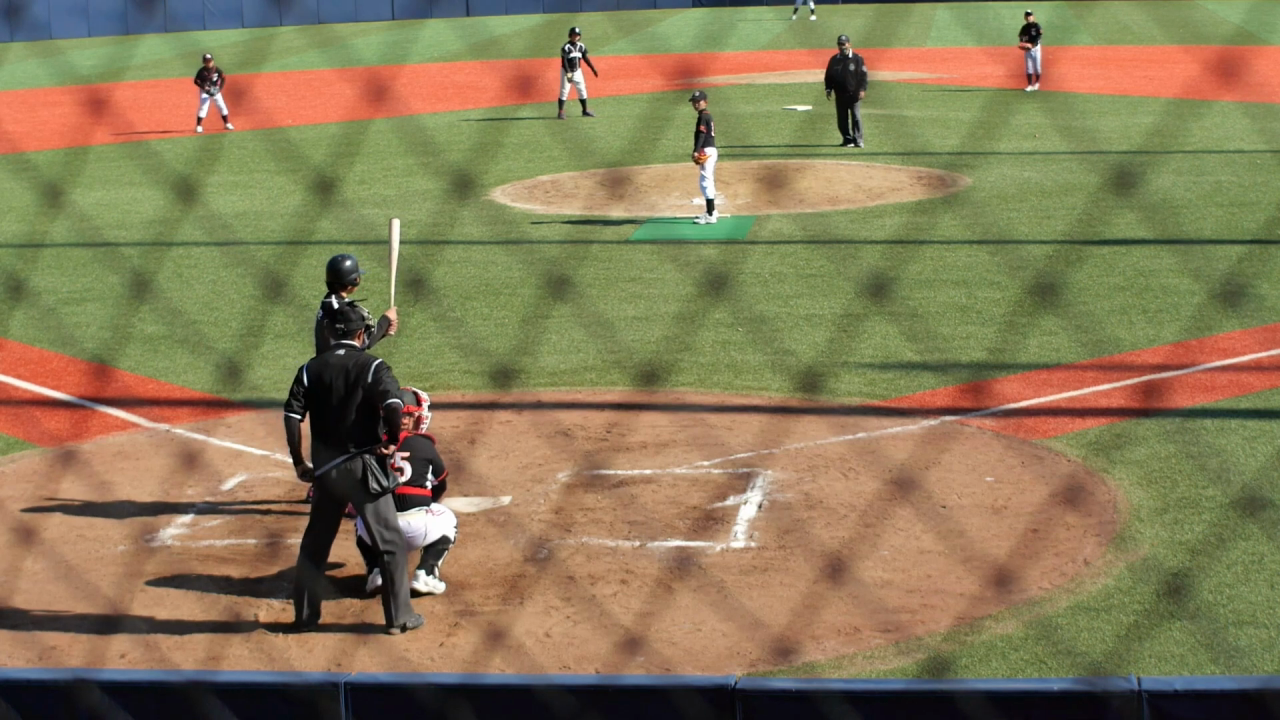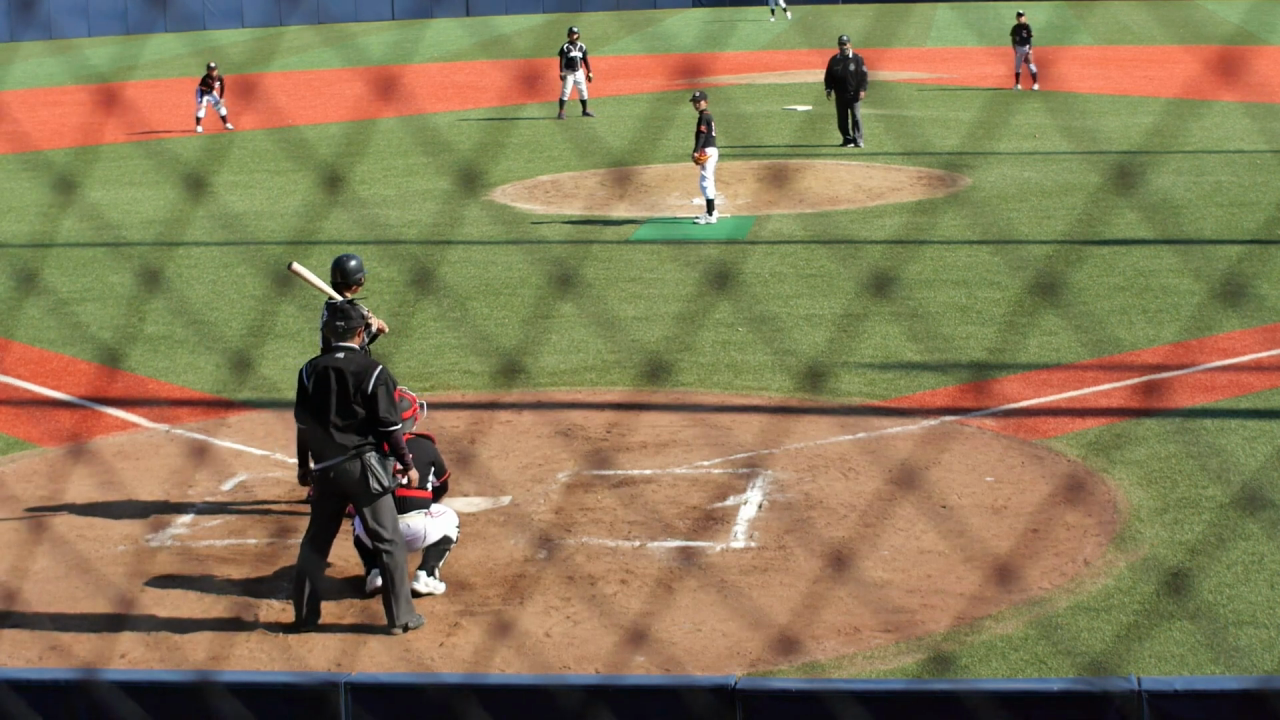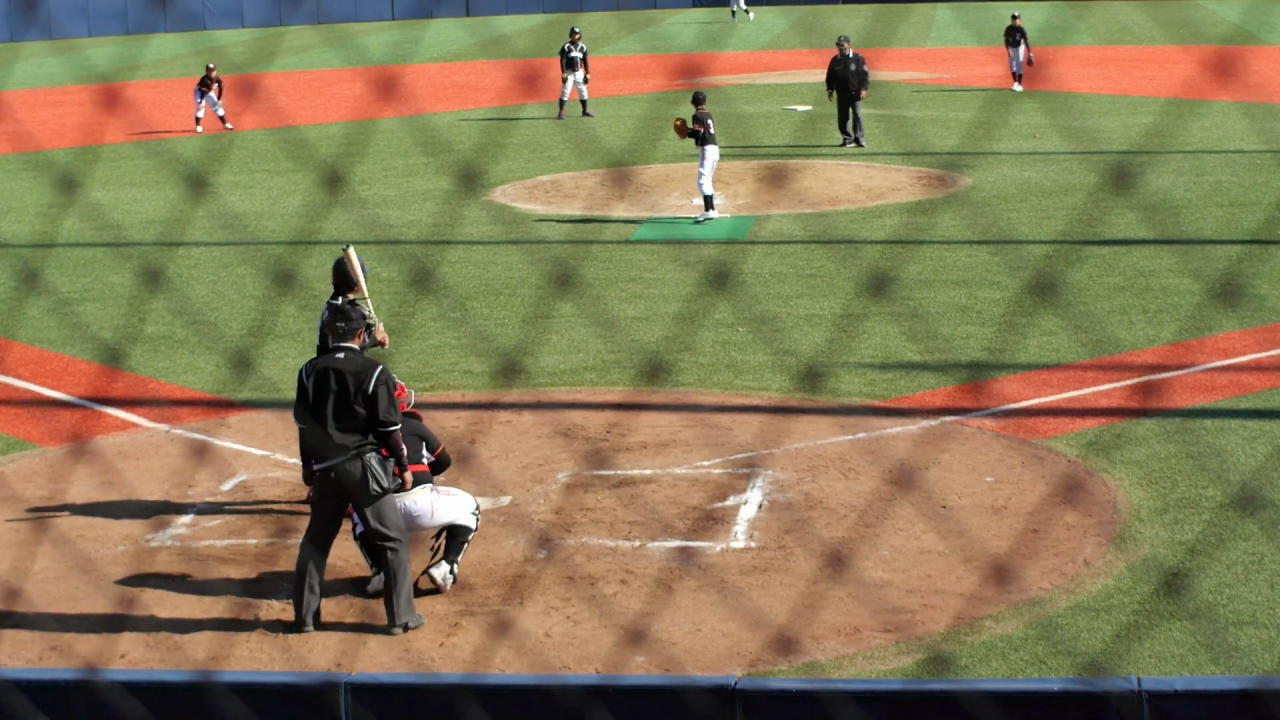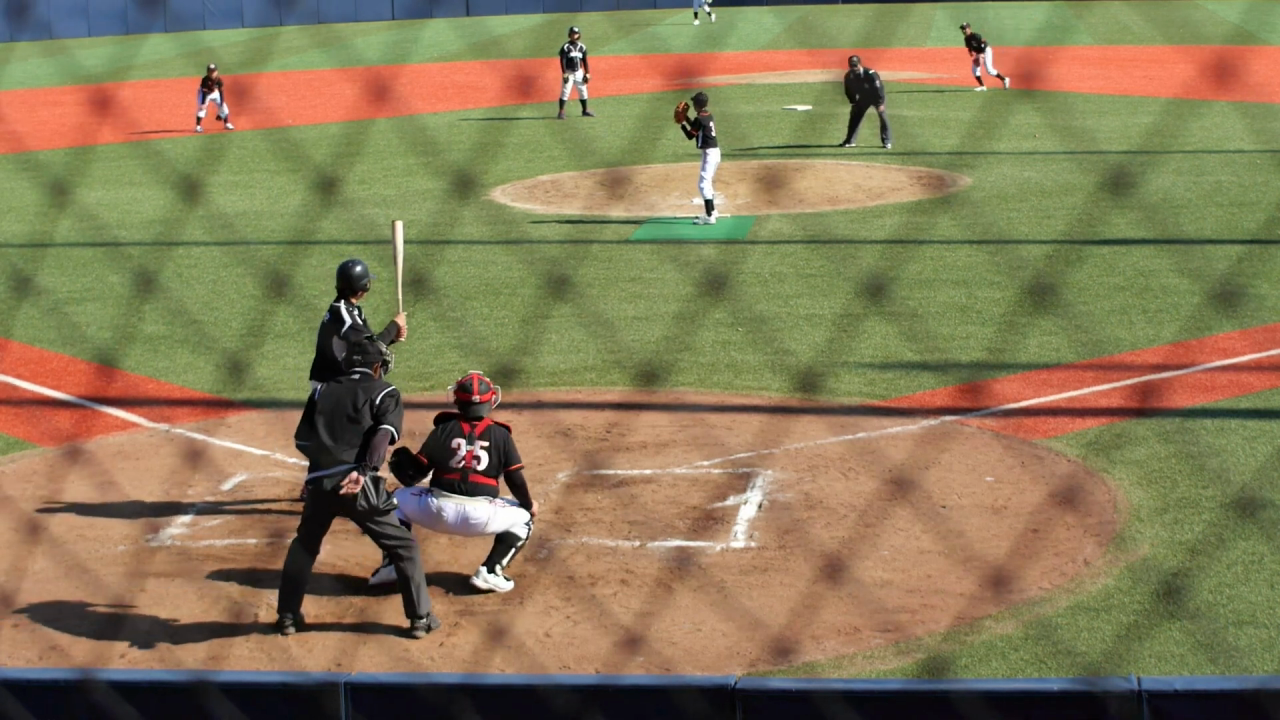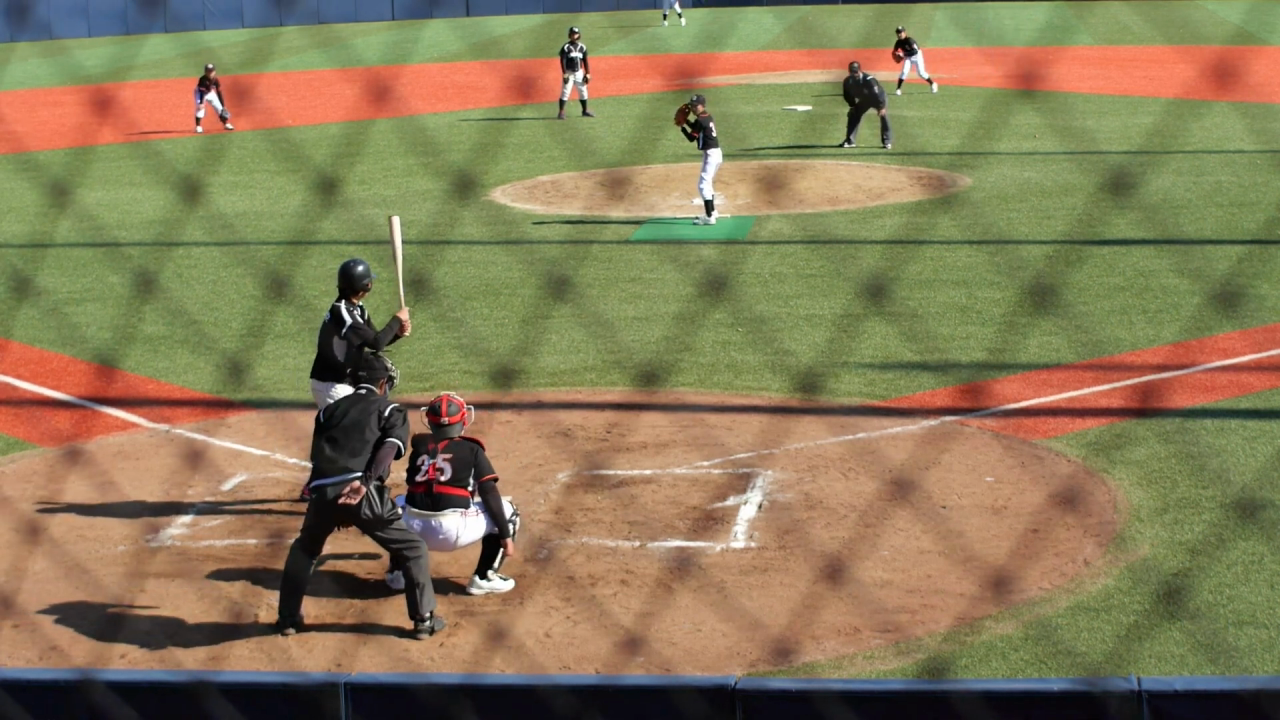
dt=1s
person 1, frame 1
left shoulder: (311, 368)
right shoulder: (372, 366)
left elbow: (292, 416)
right elbow: (393, 406)
left wrist: (299, 462)
right wrist: (391, 441)
left hip: (325, 468)
right hip: (364, 467)
left knee: (314, 543)
right knee: (390, 542)
left ankle: (304, 616)
right ankle: (399, 617)
person 1, frame 2
left shoulder: (311, 370)
right shoulder: (373, 371)
left elbow: (303, 425)
right elbow: (389, 427)
left wrist: (304, 466)
right wrist: (408, 464)
left hip: (325, 468)
right hip: (365, 466)
left knee: (315, 541)
right knee: (389, 542)
left ankle: (304, 616)
right ankle: (400, 617)
person 1, frame 3
left shoulder: (310, 370)
right shoulder: (373, 371)
left elbow: (303, 425)
right elbow: (389, 428)
left wrist: (308, 466)
right wrist: (403, 466)
left hip: (326, 468)
right hip: (365, 467)
left knee: (316, 541)
right knee: (393, 540)
left ankle: (305, 616)
right ankle: (401, 617)
person 1, frame 4
left shoulder: (323, 391)
right shoulder: (385, 392)
left elbow: (302, 441)
right elbow: (384, 433)
right wrist: (362, 471)
left hip: (320, 482)
right hip: (359, 482)
left knee: (304, 545)
right knee: (403, 546)
left ankle: (288, 616)
right ankle: (420, 618)
person 1, frame 5
left shoulder: (330, 409)
right shoulder: (391, 409)
right elbow: (390, 447)
right wrist: (365, 481)
left hip: (323, 490)
right hip: (362, 492)
left knee: (304, 549)
right knee: (412, 549)
left ankle: (288, 617)
right ankle: (424, 619)
person 2, frame 1
right shoulder: (424, 444)
right elbow: (440, 487)
right hip: (416, 529)
left knee: (362, 521)
right knee: (447, 519)
left ankle: (377, 571)
right ankle: (425, 574)
person 2, frame 2
right shoulder: (426, 446)
right elbow: (441, 487)
right hip: (417, 531)
left knee: (360, 522)
right knee: (449, 518)
left ankle: (376, 572)
right ankle: (426, 576)
person 2, frame 3
right shoulder: (412, 426)
right elbow: (443, 461)
right hip: (420, 502)
left knee: (360, 517)
right knee: (468, 508)
left ankle: (381, 573)
right ankle: (445, 566)
person 2, frame 4
left shoulder: (444, 429)
right shoulder: (501, 434)
left elbow: (417, 470)
right elbow: (516, 480)
left wrist: (400, 461)
right wrist: (529, 504)
left hip: (439, 510)
right hip: (479, 514)
left knee: (398, 500)
right knee: (523, 518)
left ankle: (393, 565)
right ankle: (489, 572)
person 2, frame 5
left shoulder: (419, 449)
right shoulder: (472, 450)
right elbow: (490, 494)
right wrist: (506, 535)
left hip: (414, 529)
right hip: (452, 530)
left knee: (400, 504)
right knee: (507, 511)
left ankle: (399, 571)
right ankle: (484, 577)
